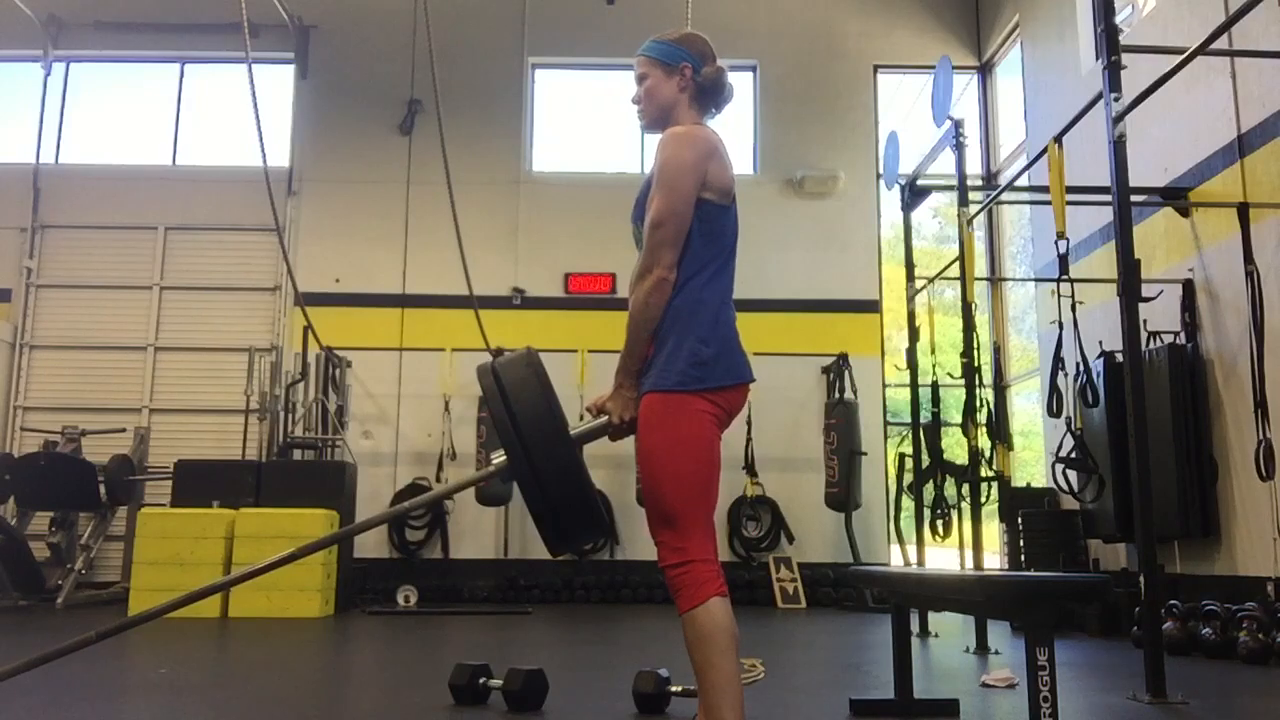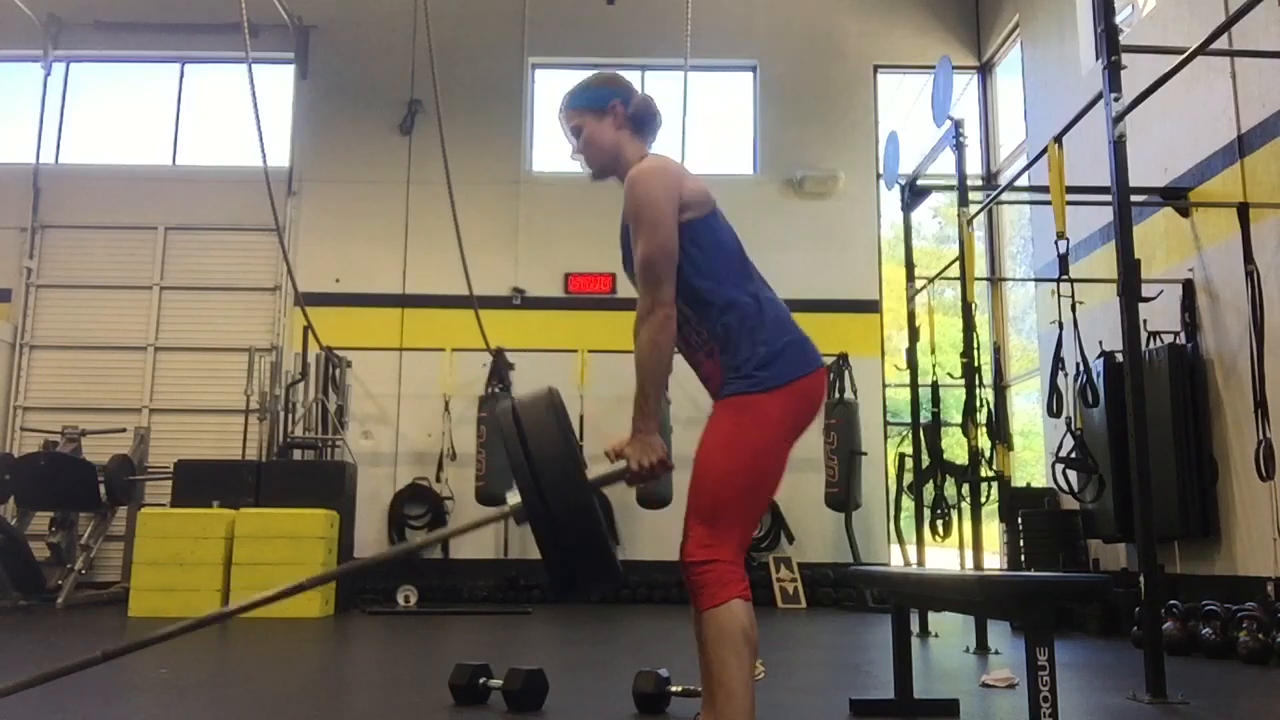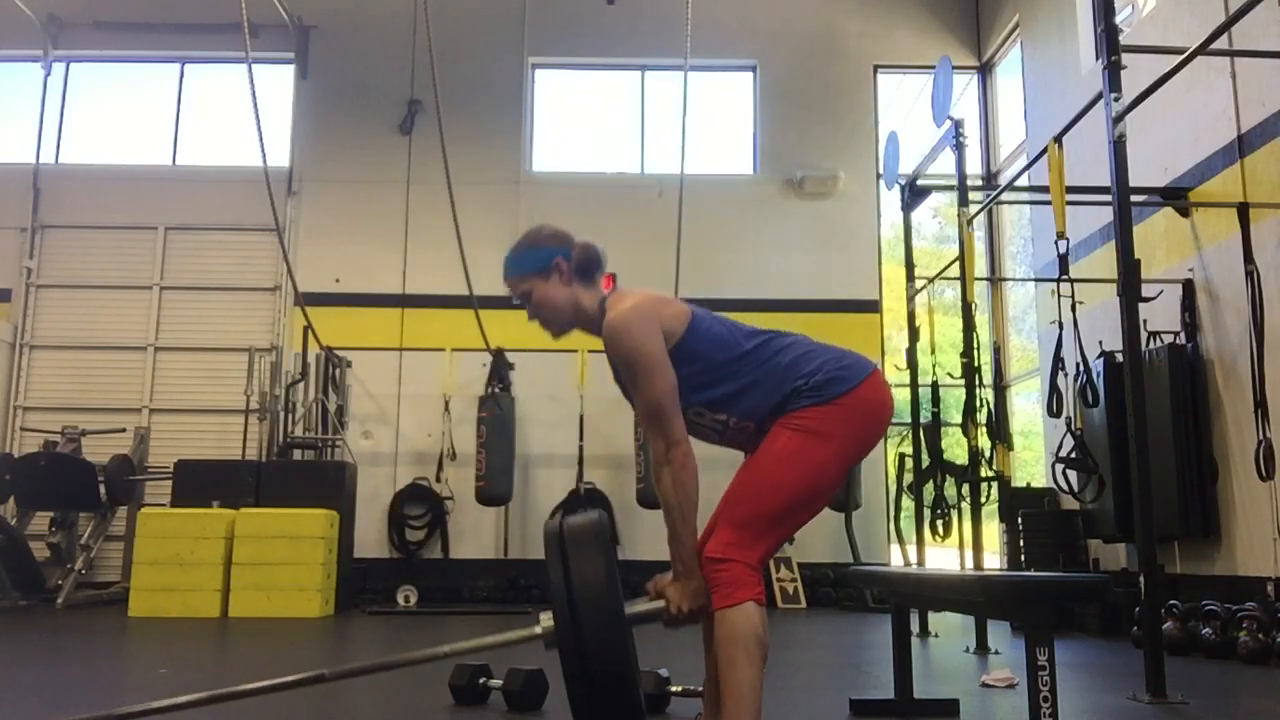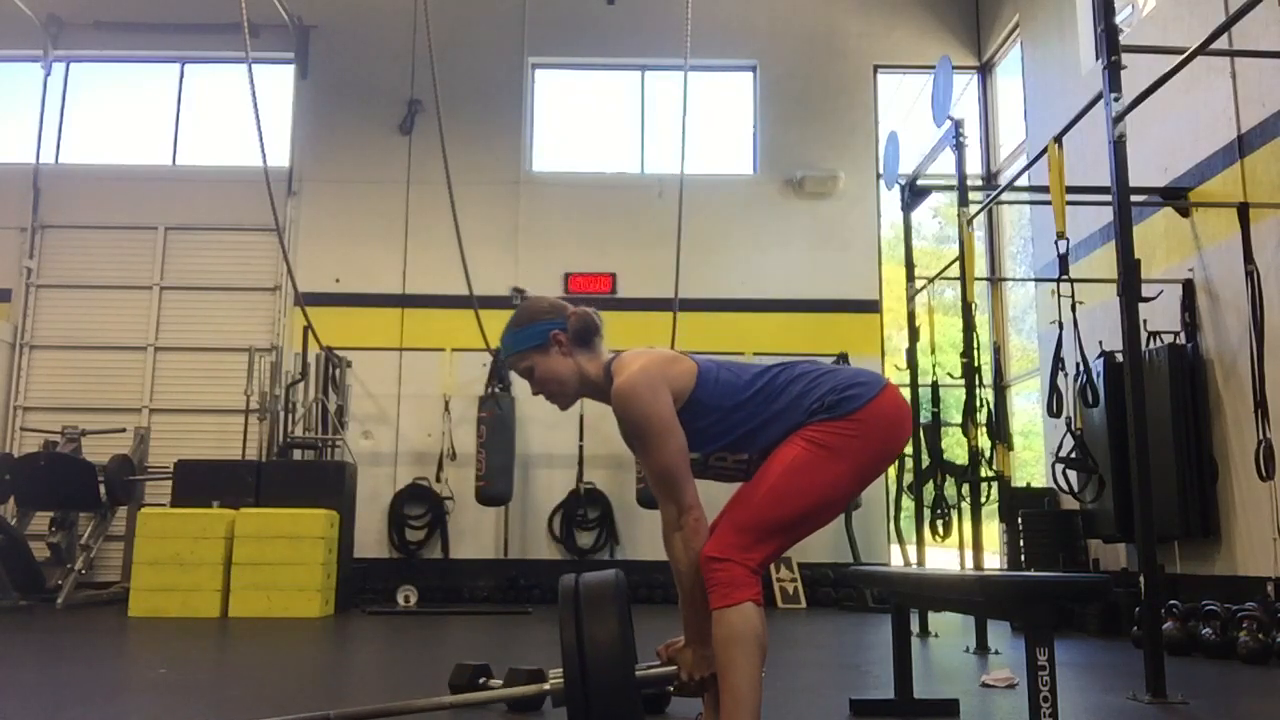
dt=0.7s
person 1, frame 1
left shoulder: (687, 143)
right shoulder: (696, 150)
left elbow: (658, 274)
left wrist: (623, 385)
right wrist: (637, 385)
left hip: (686, 373)
right hip: (696, 371)
left knee: (688, 559)
right knee: (688, 556)
person 1, frame 2
left shoulder: (650, 178)
right shoulder: (650, 186)
left elbow: (658, 313)
right elbow: (660, 316)
left wrist: (645, 431)
right wrist: (645, 431)
left hip: (770, 378)
right hip: (764, 379)
left knee: (713, 558)
right knee: (707, 558)
person 1, frame 3
left shoulder: (627, 319)
right shoulder: (625, 326)
left elbow: (676, 450)
right elbow: (665, 452)
left wrist: (686, 573)
right wrist: (688, 569)
left hip: (838, 399)
right hip: (830, 405)
left knee: (729, 561)
right knee: (720, 561)
person 1, frame 4
left shoulder: (634, 384)
right shoulder: (630, 393)
left elbow: (688, 516)
right elbow: (676, 517)
left wrist: (698, 642)
right wrist: (697, 637)
left hip: (859, 414)
right hip: (850, 418)
left knee: (728, 560)
right knee: (725, 555)
